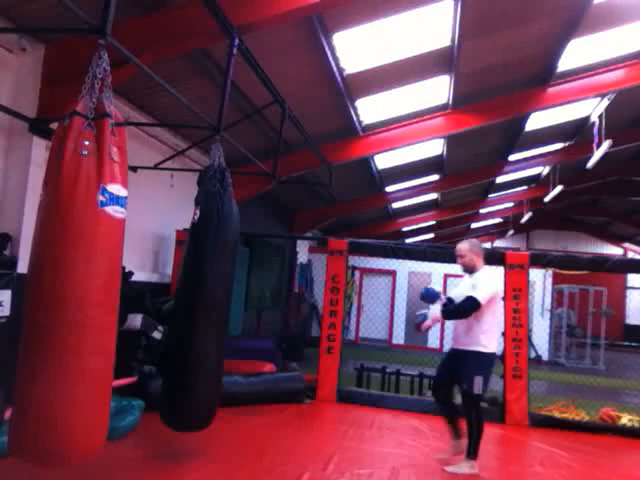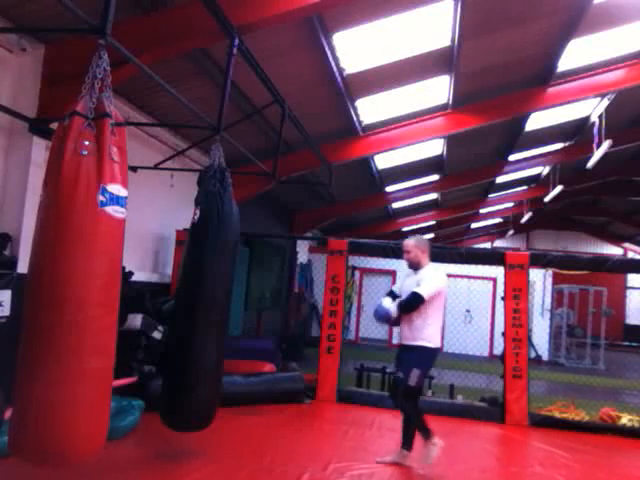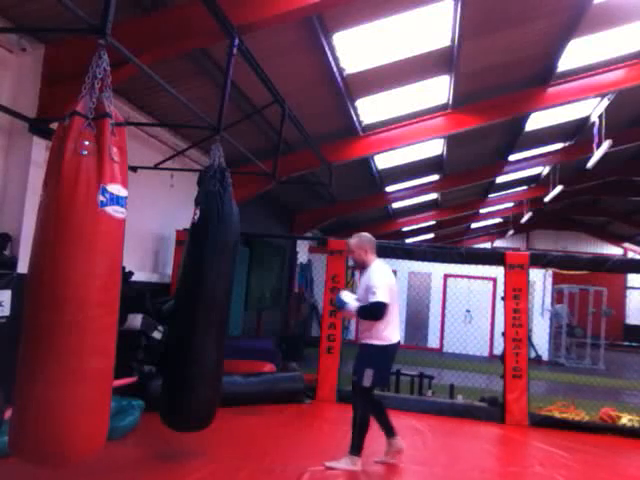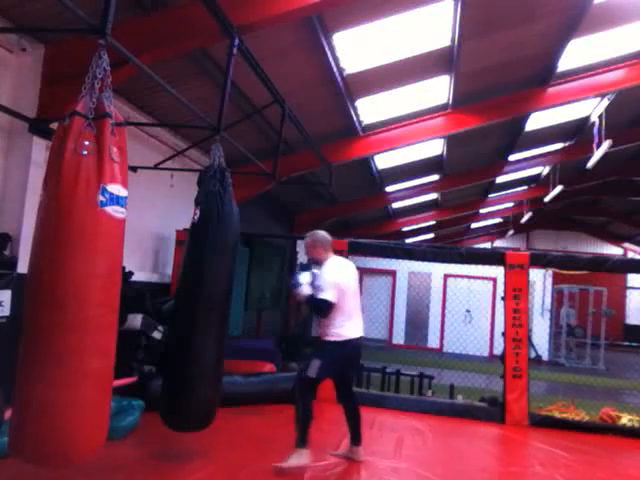
dt=0.5s
person 1, frame 1
left shoulder: (488, 280)
right shoulder: (468, 279)
left elbow: (466, 307)
right elbow: (450, 303)
left wrist: (437, 316)
right wrist: (436, 308)
left hip: (479, 352)
right hip: (460, 348)
left knee: (471, 403)
right knee: (440, 389)
left ankle: (470, 461)
right ankle: (458, 439)
person 1, frame 2
left shoulder: (433, 276)
right shoulder: (409, 275)
left elbow: (411, 303)
right elbow: (391, 297)
left wrist: (396, 307)
left hip: (422, 347)
right hip: (407, 344)
left knee: (399, 394)
right knee: (408, 397)
left ankle: (430, 439)
right ankle: (405, 452)
person 1, frame 3
left shoulder: (379, 274)
right shoulder: (371, 272)
left elbow: (377, 311)
left wrist: (351, 307)
right wrist: (352, 303)
left hip: (378, 345)
right hip: (375, 343)
left knee: (360, 397)
right knee: (367, 395)
left ankle: (354, 458)
right ankle: (393, 442)
person 1, frame 4
left shoulder: (329, 273)
right shoulder: (347, 265)
left elbow: (322, 309)
left wrist: (304, 293)
right wrist: (317, 283)
left hip: (336, 342)
right hip: (354, 339)
left knee: (303, 389)
right knee: (344, 392)
left ankle: (302, 451)
right ankle: (355, 448)
